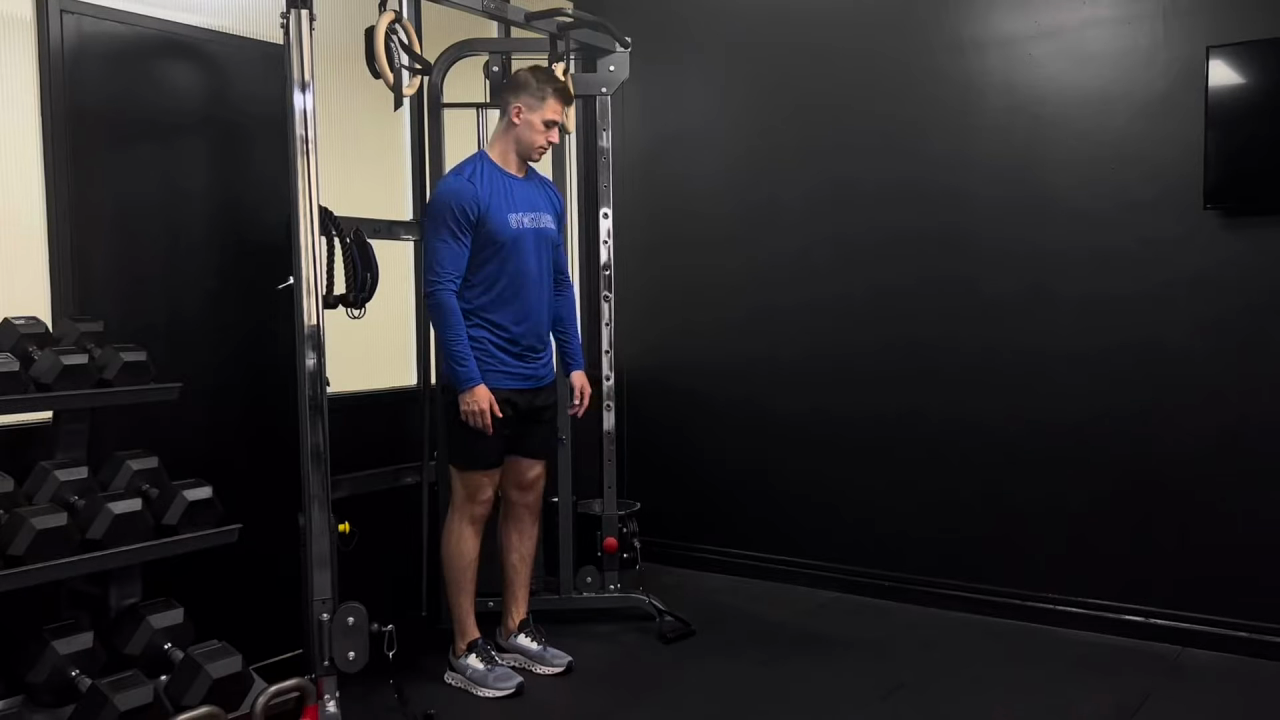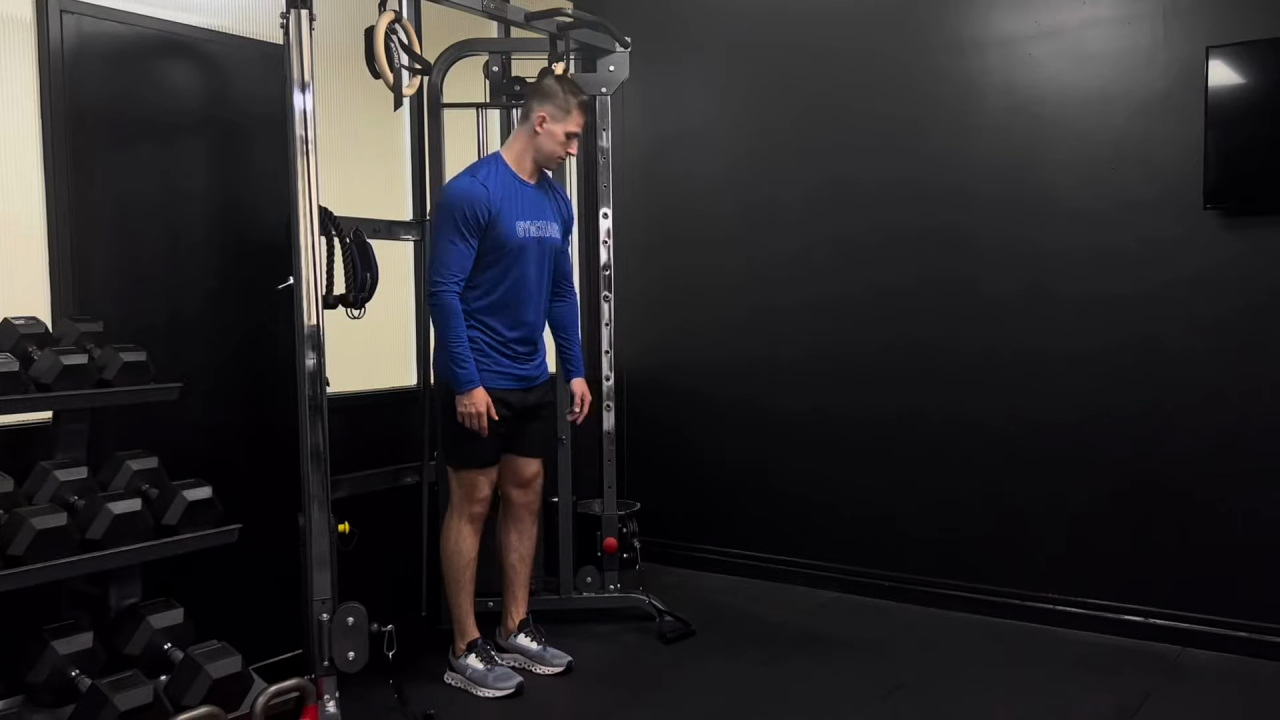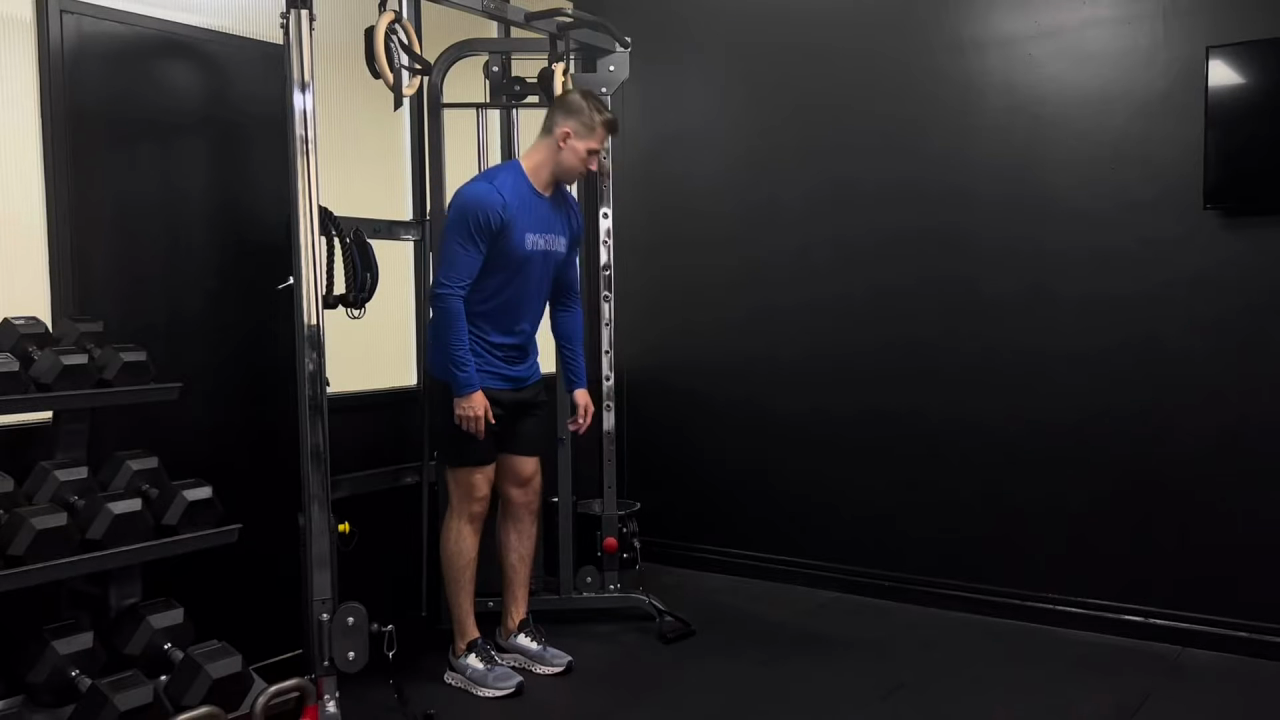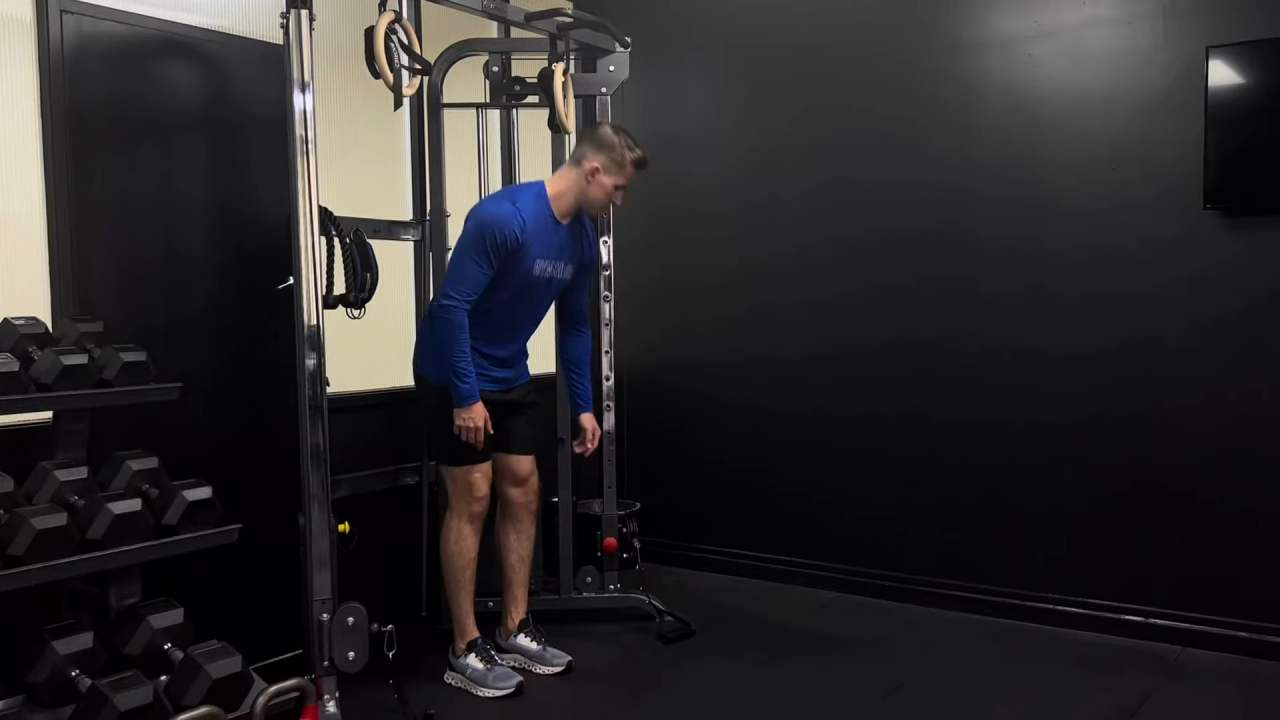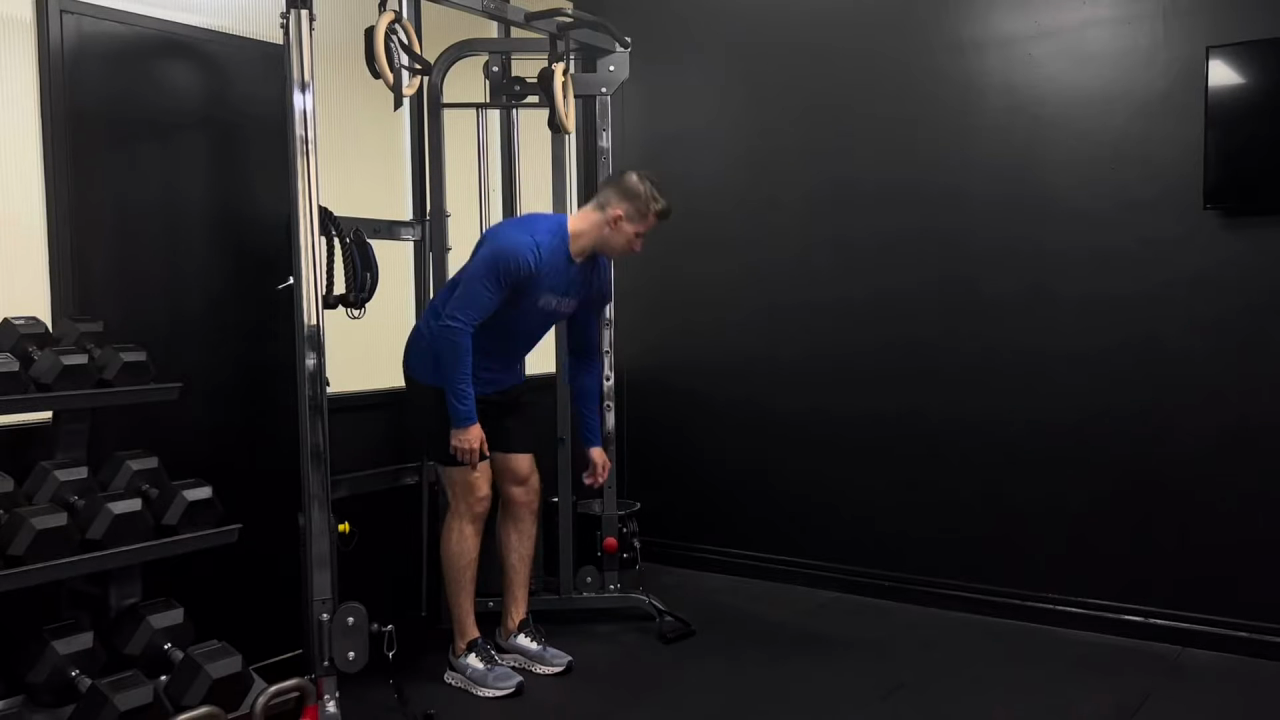
dt=0.1s
person 1, frame 1
left shoulder: (547, 195)
right shoulder: (462, 191)
left elbow: (560, 285)
right elbow: (442, 291)
left wrist: (574, 362)
right wrist: (468, 380)
left hip: (536, 380)
right hip: (484, 383)
left knee: (527, 498)
right knee: (474, 505)
left ankle: (516, 631)
right ankle: (465, 650)
person 1, frame 2
left shoulder: (556, 201)
right shoulder: (472, 192)
left elbow: (562, 292)
right elbow: (444, 293)
left wrist: (574, 370)
right wrist: (466, 382)
left hip: (530, 379)
right hip: (473, 383)
left knee: (525, 497)
right knee: (472, 504)
left ankle: (515, 632)
right ankle: (464, 649)
person 1, frame 3
left shoulder: (569, 212)
right shoulder: (485, 199)
left elbow: (567, 302)
right elbow: (448, 296)
left wrist: (578, 381)
right wrist: (465, 385)
left hip: (522, 379)
right hip: (471, 382)
left knee: (524, 495)
right knee: (472, 502)
left ankle: (516, 631)
right ankle: (465, 649)
person 1, frame 4
left shoulder: (581, 238)
right shoulder: (503, 218)
left elbow: (576, 325)
right elbow: (450, 305)
left wrist: (584, 405)
right wrist: (465, 398)
left hip: (508, 378)
right hip: (454, 372)
left knee: (522, 493)
right knee: (472, 499)
left ankle: (515, 632)
right ankle: (465, 649)
person 1, frame 5
left shoulder: (593, 274)
right shoulder: (518, 247)
left elbow: (585, 359)
right elbow: (456, 327)
left wrist: (593, 439)
right wrist: (463, 417)
left hip: (502, 381)
right hip: (443, 374)
left knee: (524, 490)
right knee: (473, 499)
left ankle: (515, 631)
right ankle: (465, 650)
